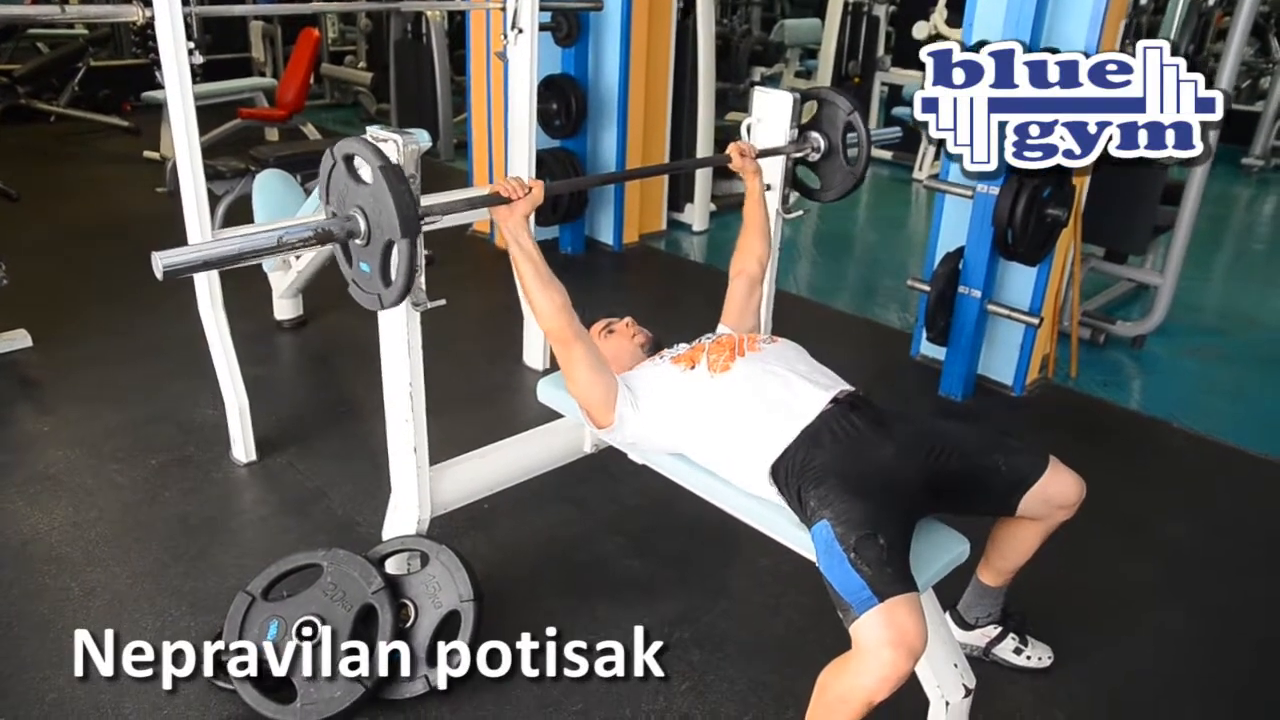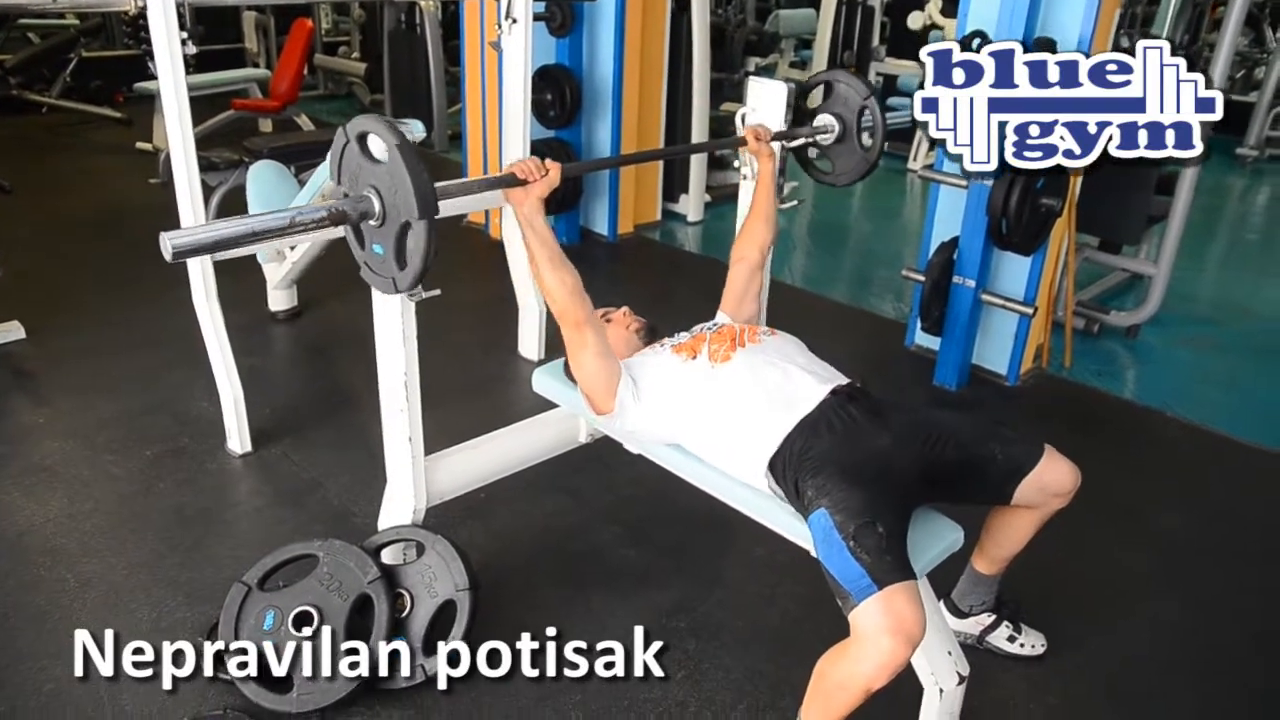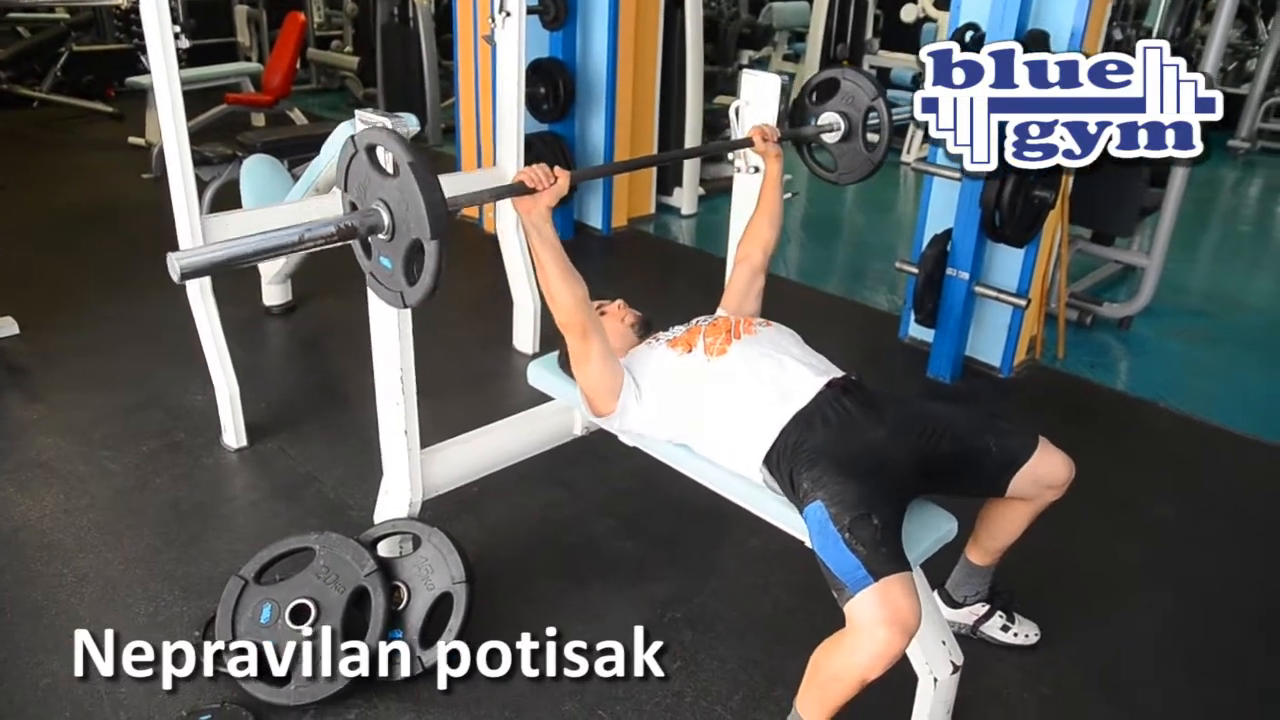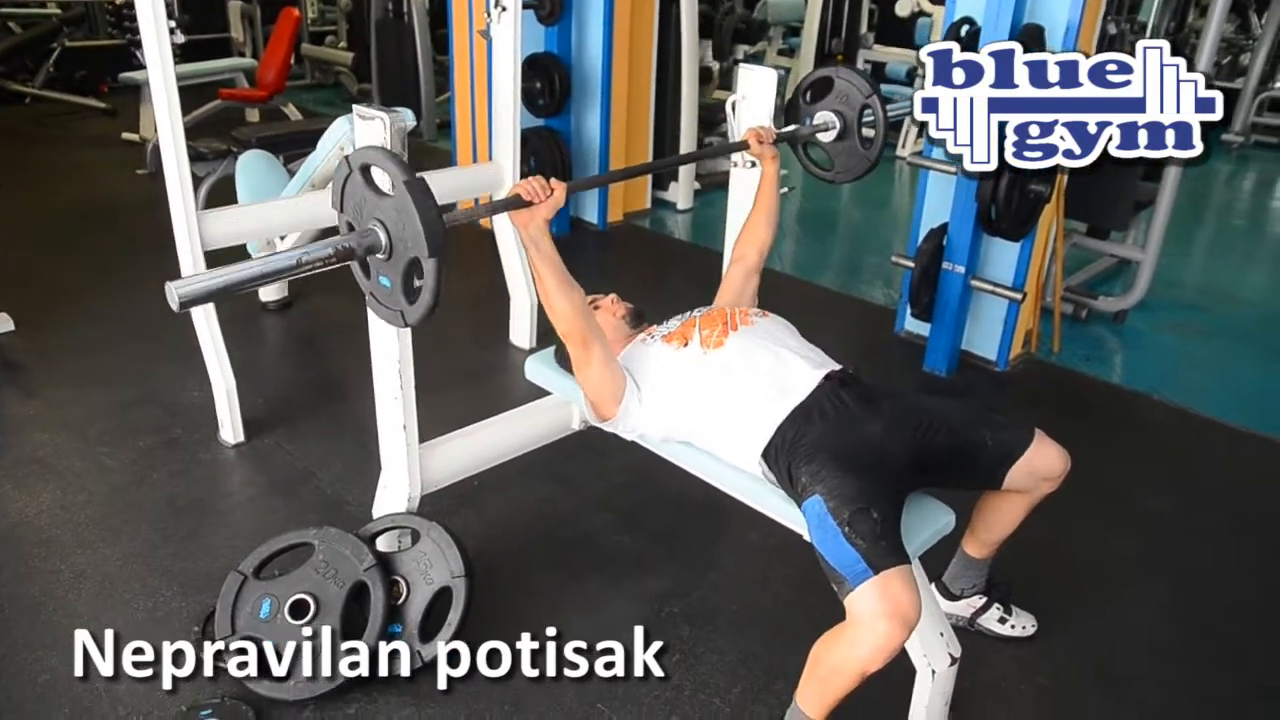
dt=0.4s
person 1, frame 1
left shoulder: (717, 344)
right shoulder: (626, 401)
left elbow: (749, 271)
right elbow: (563, 332)
left wrist: (752, 180)
right wrist: (515, 228)
left hip: (874, 423)
right hip: (813, 462)
left knee: (1061, 493)
right knee: (892, 650)
left ankle: (976, 620)
person 1, frame 2
left shoulder: (716, 333)
right shoulder: (626, 391)
left elbow: (748, 259)
right elbow: (571, 316)
left wrist: (766, 165)
right wrist: (529, 209)
left hip: (869, 413)
right hip: (810, 453)
left knee: (1056, 480)
right knee: (890, 638)
left ankle: (970, 608)
person 1, frame 3
left shoulder: (709, 329)
right shoulder: (624, 390)
left elbow: (753, 259)
right elbow: (574, 326)
left wrist: (772, 164)
right wrist: (536, 218)
left hip: (865, 406)
right hip: (804, 446)
left knee: (1051, 473)
right knee: (885, 629)
left ankle: (963, 598)
person 1, frame 4
left shoulder: (702, 319)
right shoulder: (622, 389)
left elbow: (749, 257)
right elbow: (577, 338)
left wrist: (768, 165)
right wrist: (532, 230)
left hip: (861, 400)
right hip: (803, 439)
left knee: (1046, 465)
right knee: (885, 621)
left ankle: (961, 591)
